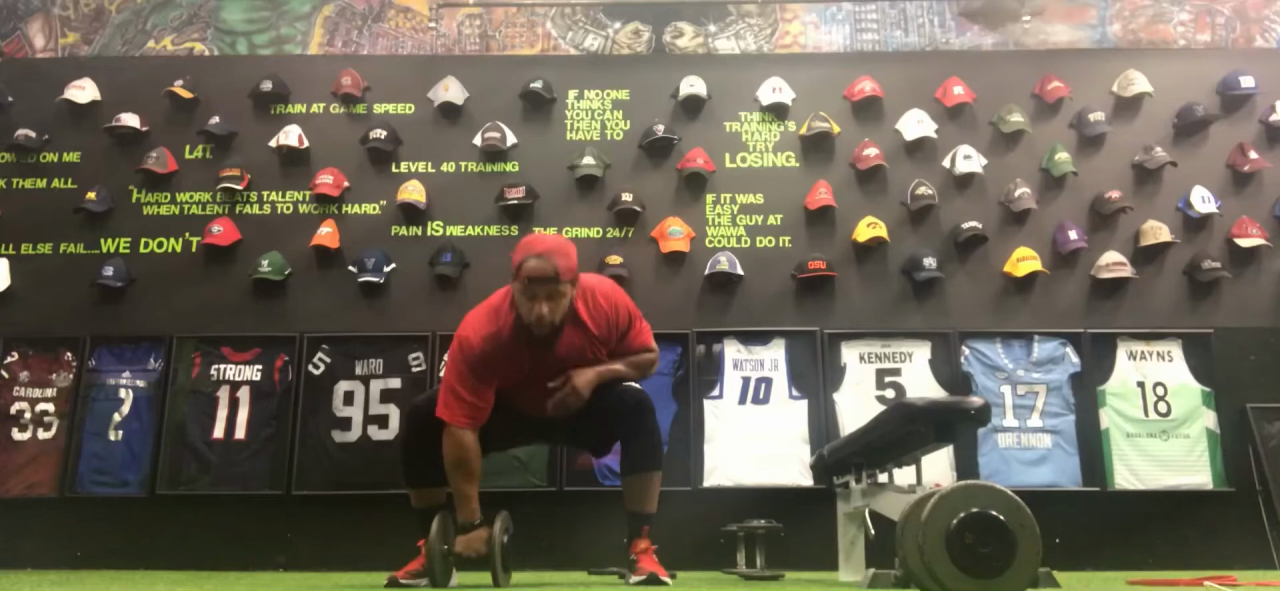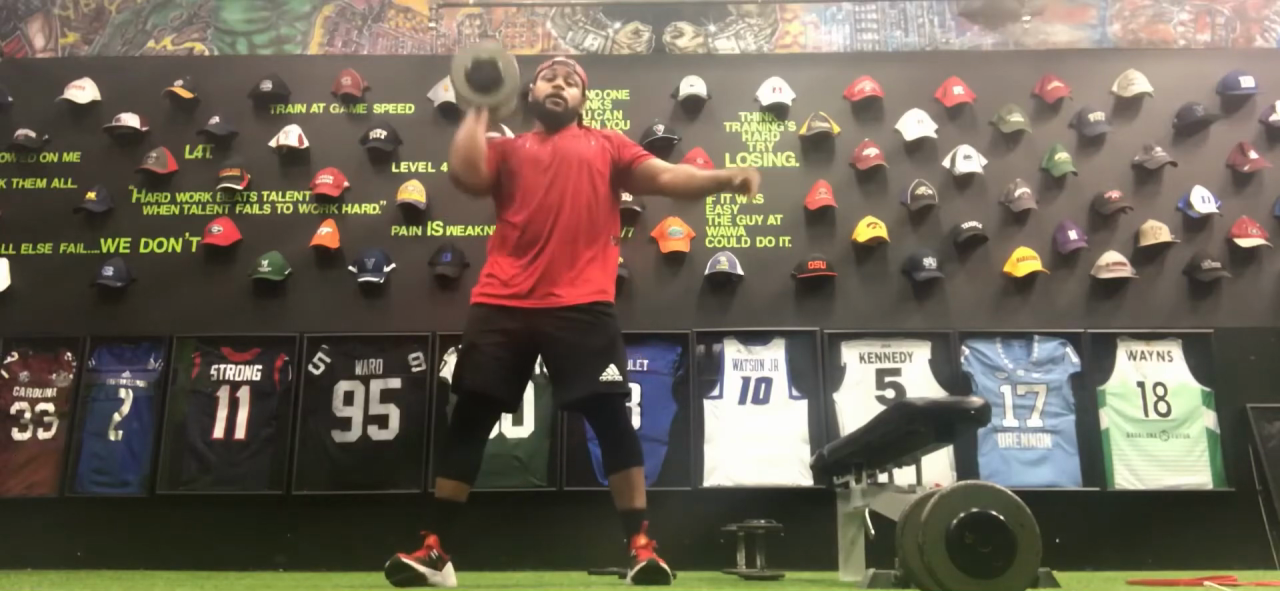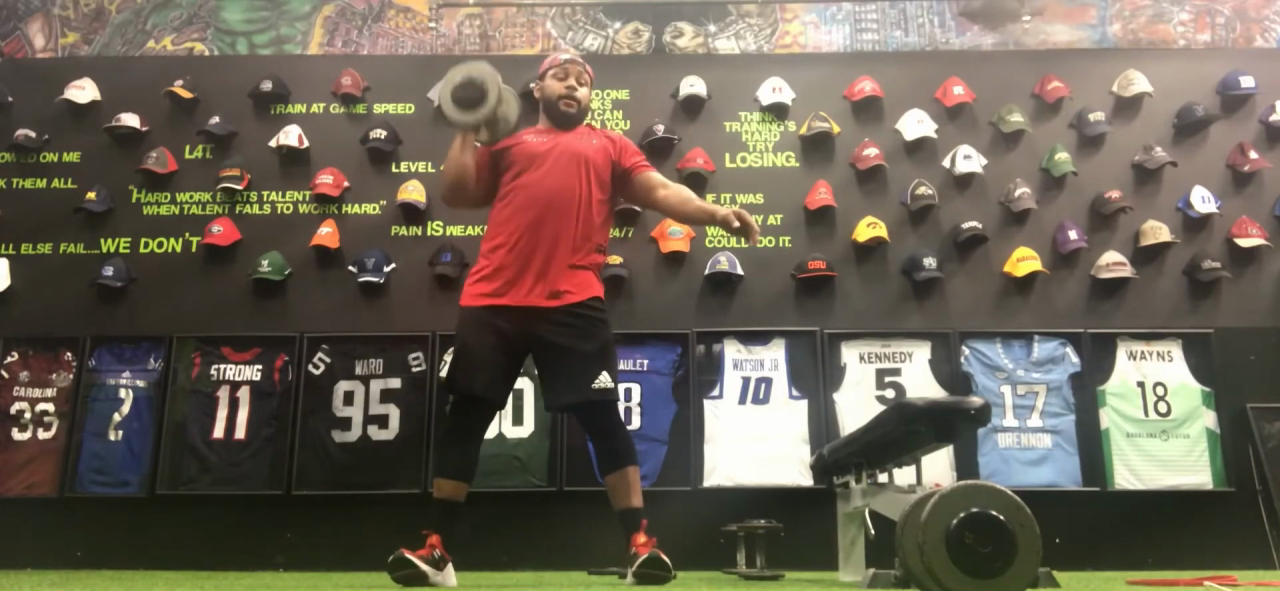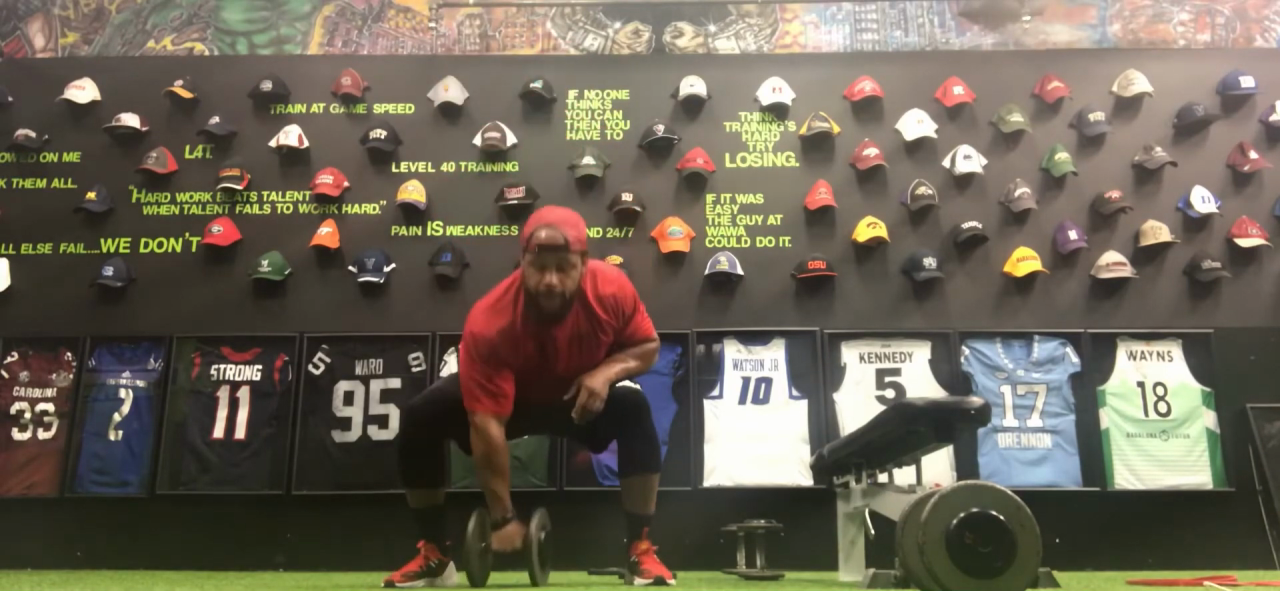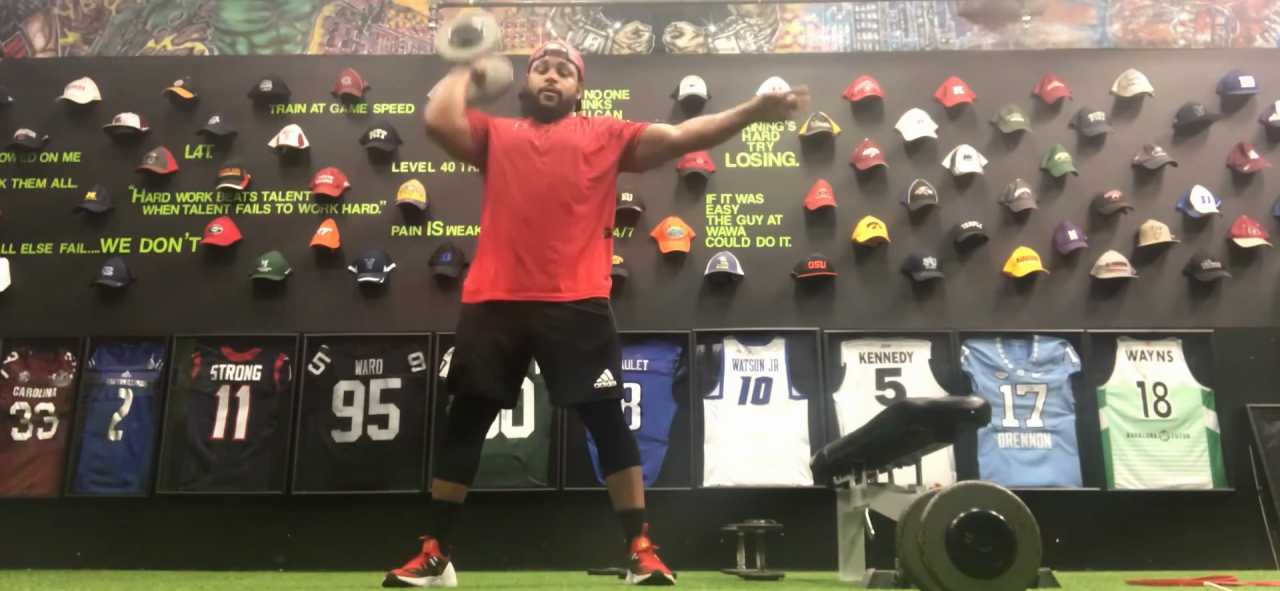
dt=1s
person 1, frame 1
left shoulder: (608, 302)
right shoulder: (479, 333)
left elbow: (648, 355)
right elbow: (460, 429)
left wrist: (595, 374)
right wrist: (469, 522)
left hip: (582, 402)
right hip: (505, 408)
left knee: (637, 409)
right knee: (421, 422)
left ankle: (642, 551)
person 1, frame 2
left shoulder: (607, 145)
right shoulder: (506, 147)
left elbow: (662, 176)
right elbow: (464, 176)
left wrist: (724, 177)
right wrist: (479, 111)
left hip: (582, 305)
right hip: (502, 303)
left knee: (611, 417)
right knee: (469, 417)
left ankle: (642, 547)
person 1, frame 3
left shoulder: (609, 146)
right shoulder: (507, 144)
left elbow: (660, 191)
right elbow: (456, 194)
left wrist: (719, 214)
right wrist: (465, 133)
left hip: (573, 303)
right hip: (492, 301)
left knee: (602, 417)
right knee: (465, 416)
left ankle: (640, 545)
person 1, frame 4
left shoulder: (613, 292)
right shoulder: (489, 322)
left elbow: (647, 346)
right elbow: (487, 428)
left wrist: (606, 372)
right wrist: (501, 518)
left hip: (581, 393)
right hip: (507, 399)
left knee: (634, 411)
right knee: (420, 419)
left ankle: (642, 552)
right ankle: (433, 554)
person 1, frame 5
left shoulder: (605, 135)
right shoulder: (496, 131)
left elbow: (676, 138)
right elbow: (437, 121)
left wrist: (752, 110)
right wrist: (466, 71)
left hip: (576, 302)
right hip: (493, 299)
left knee: (608, 420)
right knee: (465, 420)
